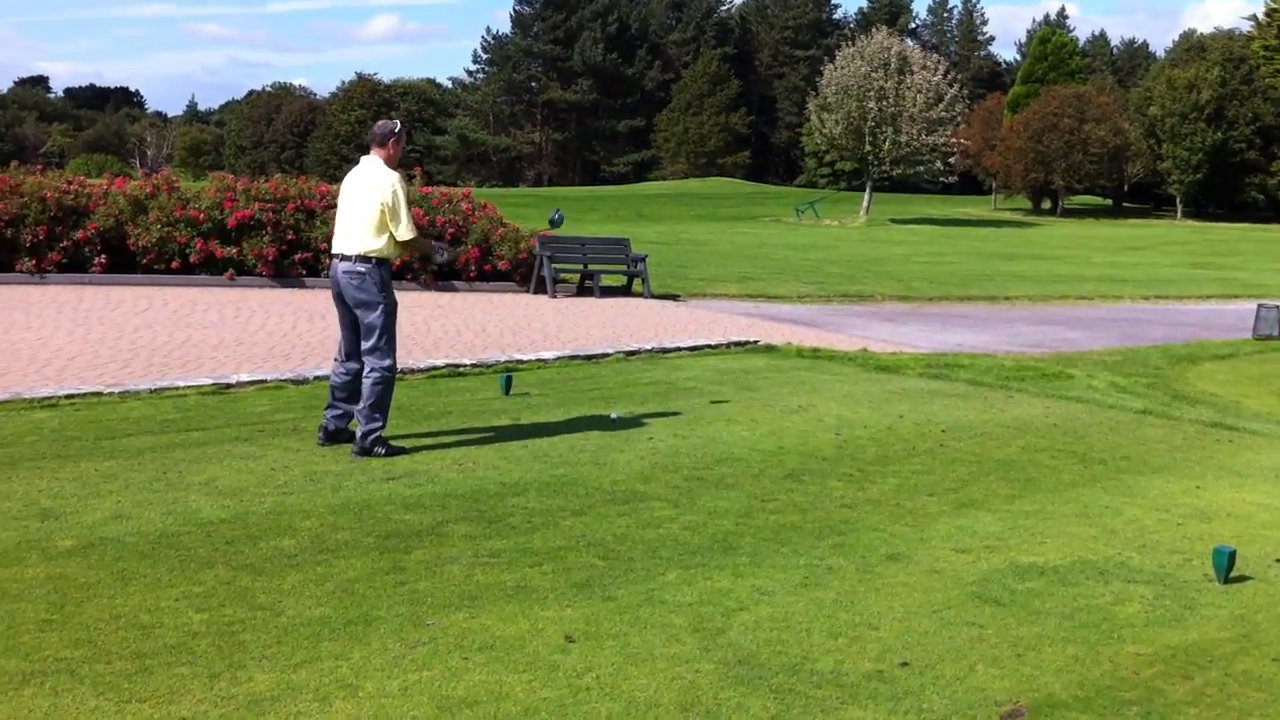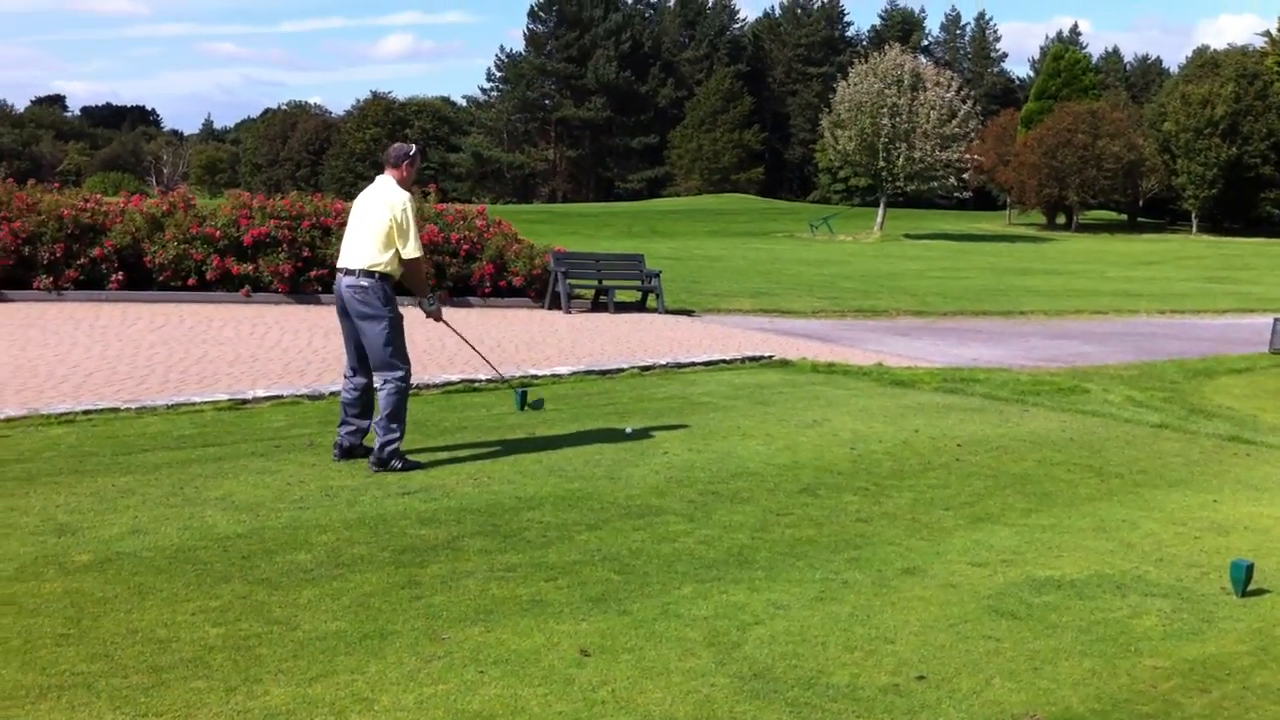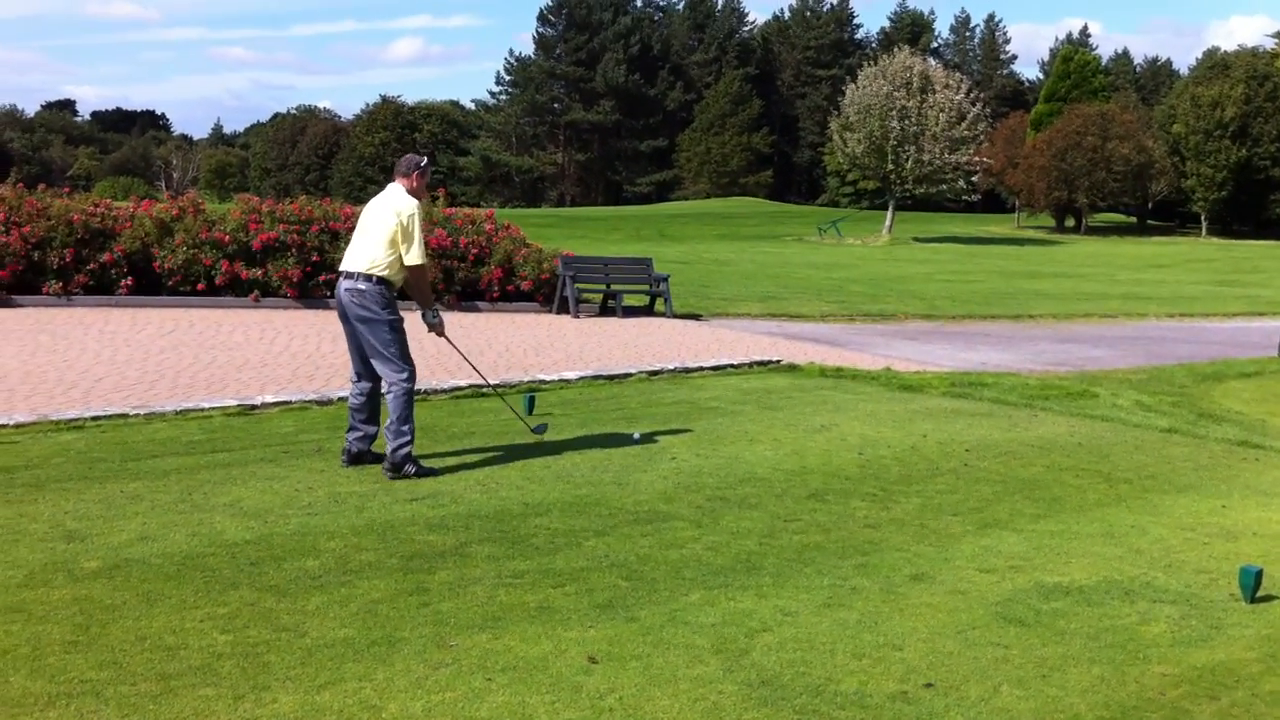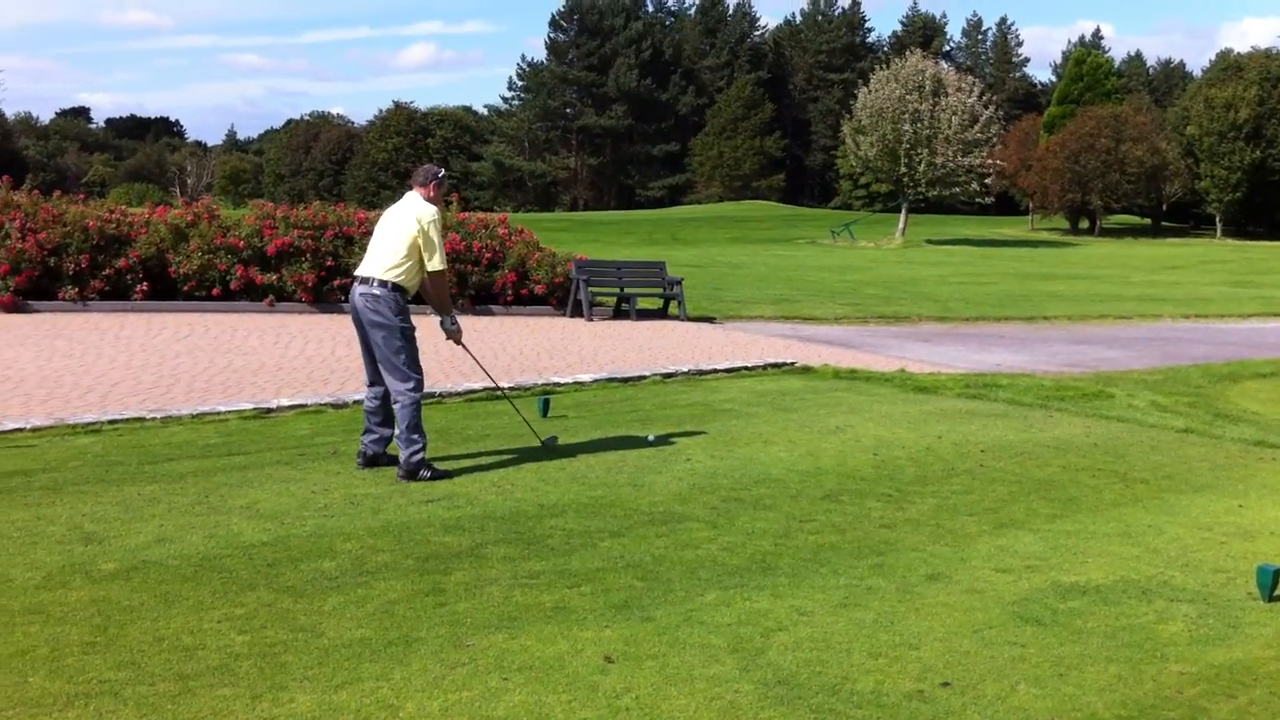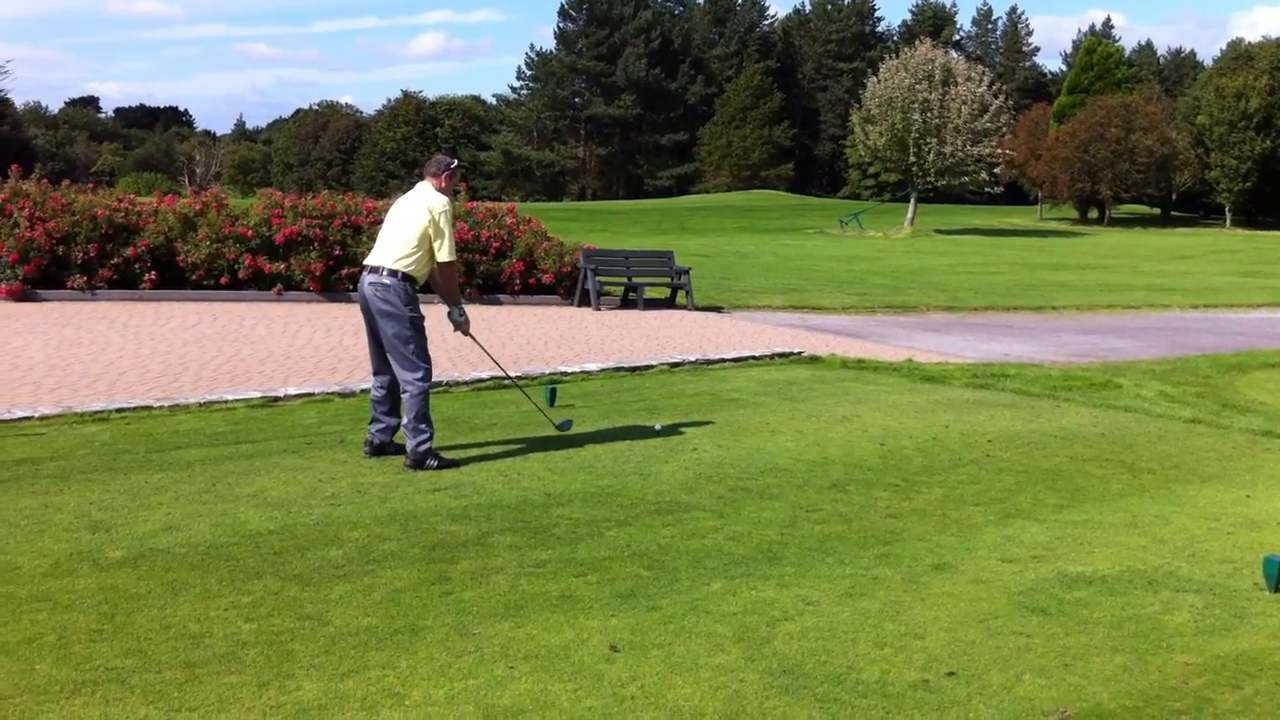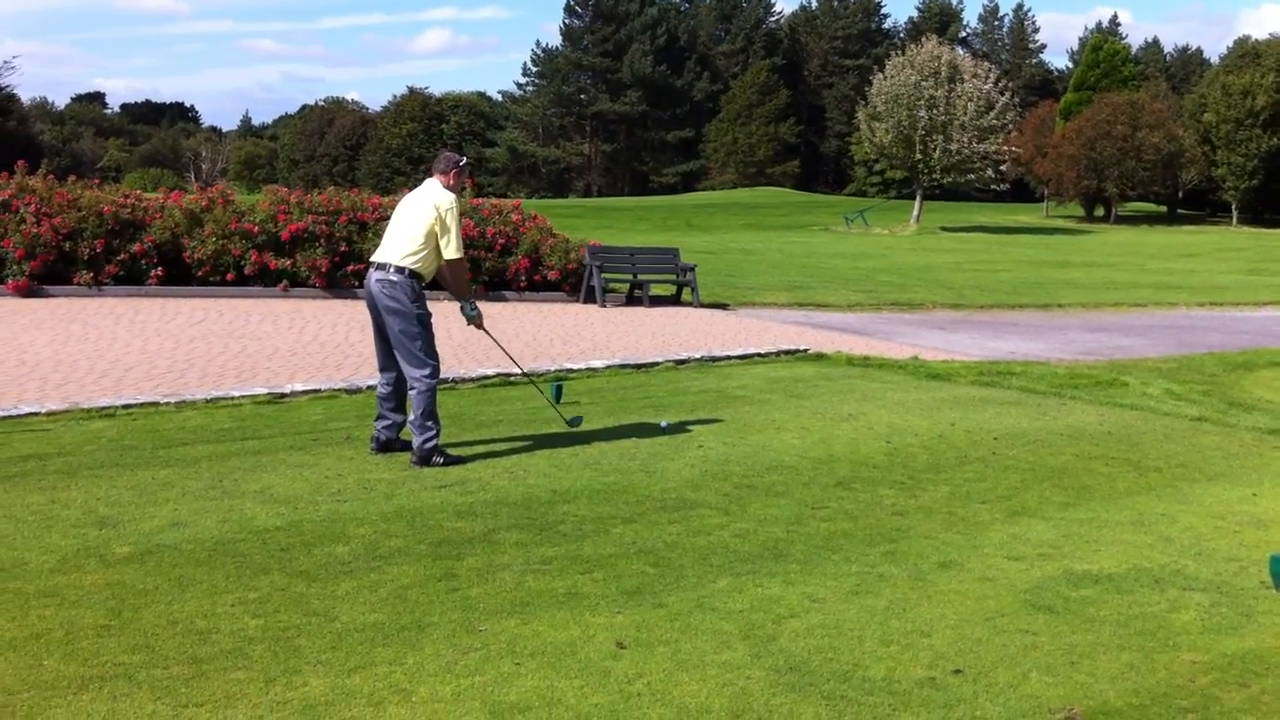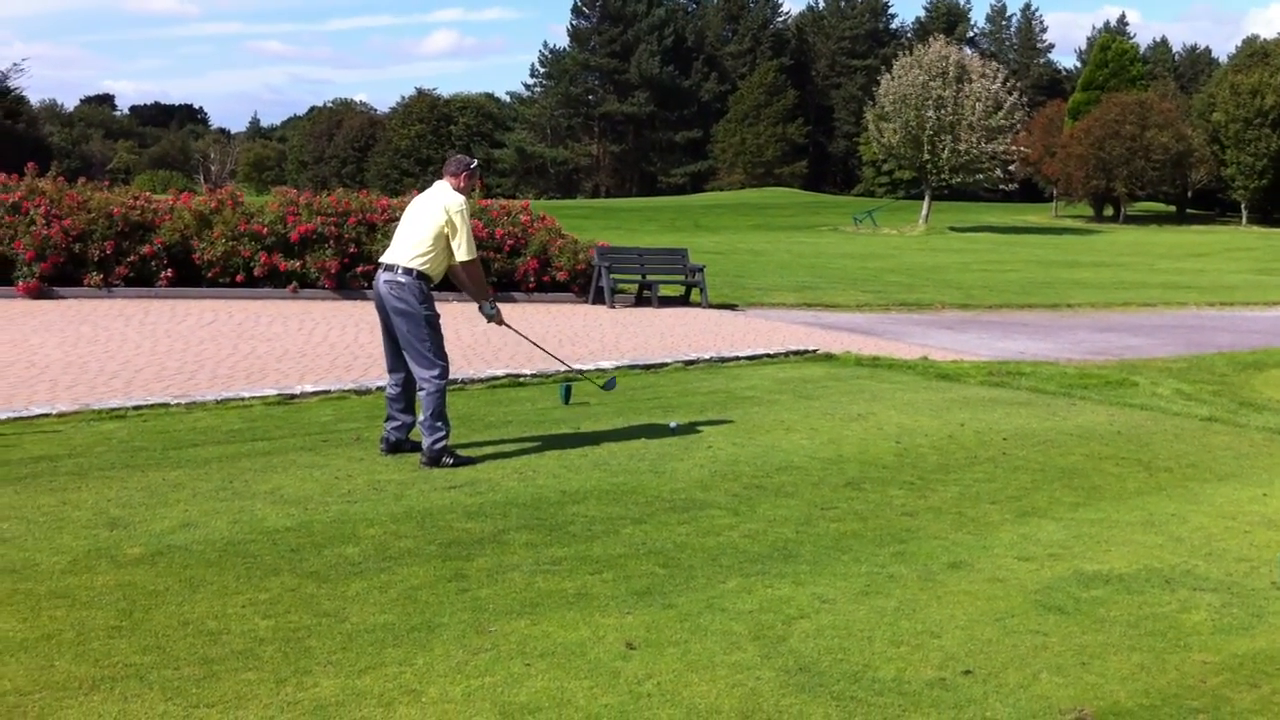
dt=0.2s
person 1, frame 1
left shoulder: (354, 175)
right shoulder: (389, 179)
right elbow: (404, 238)
left hip: (340, 267)
right hip: (367, 271)
left knee: (350, 353)
right knee: (379, 360)
left ankle: (333, 425)
right ankle: (367, 438)
person 1, frame 2
left shoulder: (369, 193)
right shoulder: (400, 198)
right elbow: (411, 259)
left wrist: (418, 293)
right wrist: (428, 298)
left hip: (346, 283)
right hip: (370, 287)
left knee: (358, 370)
right knee: (394, 372)
left ankle: (348, 441)
right ankle: (385, 451)
person 1, frame 3
left shoulder: (379, 201)
right shoulder: (408, 205)
right elbow: (416, 267)
left wrist: (422, 305)
right wrist: (431, 310)
left hip: (347, 287)
right hip: (369, 290)
left knee: (365, 375)
right knee: (398, 374)
left ankle: (356, 446)
right ankle: (398, 455)
person 1, frame 4
left shoulder: (397, 209)
right shoulder: (427, 212)
left elbow: (419, 273)
right elbow: (437, 273)
left wrist: (441, 313)
right wrist: (449, 317)
left hip: (361, 293)
right hip: (383, 297)
left knee: (380, 379)
right knee: (406, 382)
left ankle: (372, 449)
right ankle: (412, 461)
person 1, frame 5
left shoulder: (408, 199)
right shoulder: (438, 203)
left elbow: (428, 264)
right elbow: (446, 264)
left wrist: (450, 303)
right wrist: (457, 308)
left hip: (370, 282)
right hip: (392, 287)
left knee: (386, 369)
right knee: (414, 371)
left ankle: (379, 438)
right ankle: (418, 451)
person 1, frame 6
left shoulder: (416, 195)
right shoulder: (445, 200)
left elbow: (438, 262)
right elbow: (454, 261)
left wrist: (461, 298)
right wrist: (469, 304)
left hip: (376, 278)
right hip: (399, 284)
left knee: (392, 365)
right knee: (422, 368)
left ankle: (385, 434)
right ankle: (425, 448)
person 1, frame 7
left shoulder: (427, 197)
right shoulder: (455, 202)
left elbow: (451, 263)
right elbow: (468, 262)
left wrist: (478, 298)
right wrist: (488, 302)
left hip: (385, 280)
right hip: (408, 285)
left knee: (401, 367)
right knee: (431, 369)
left ankle: (395, 436)
right ankle: (435, 448)
